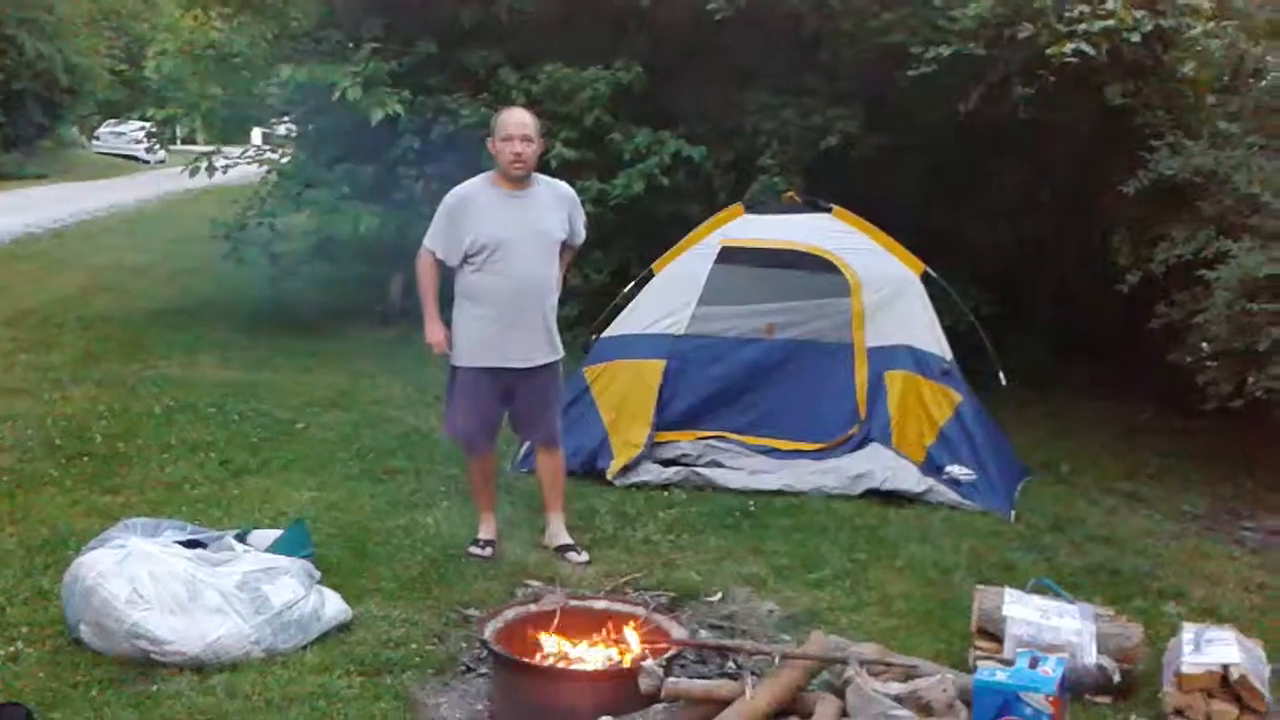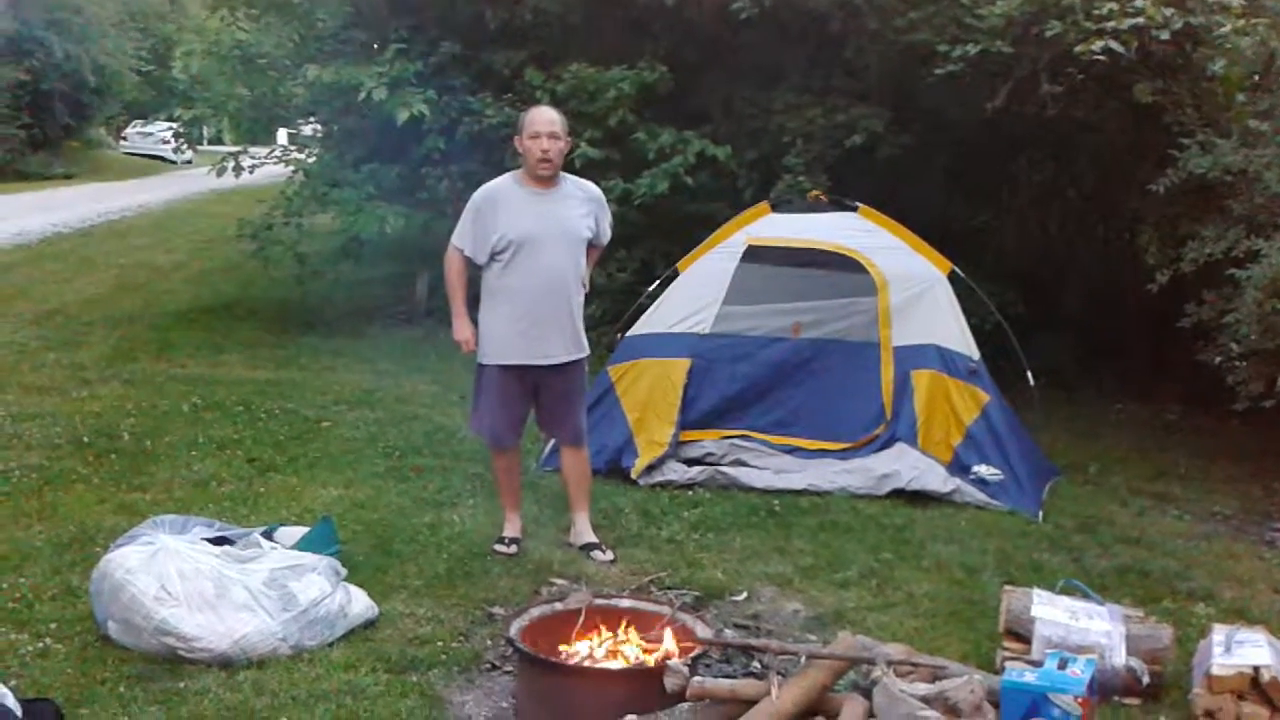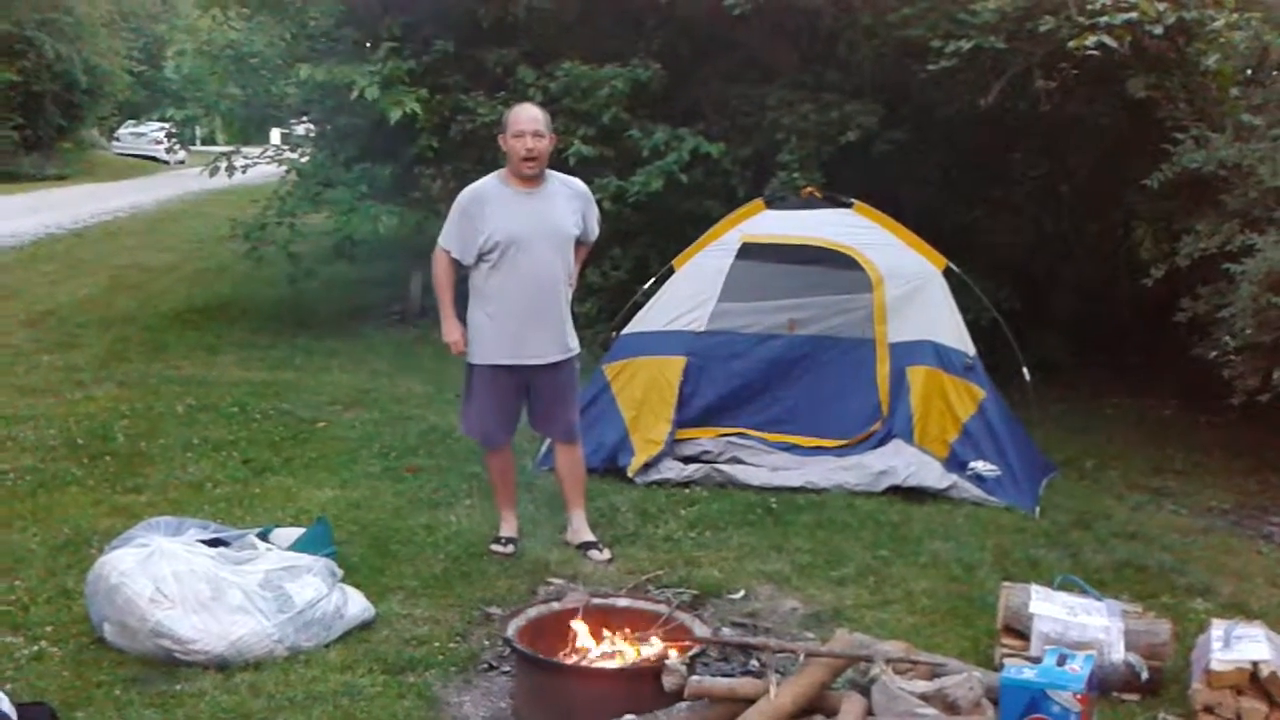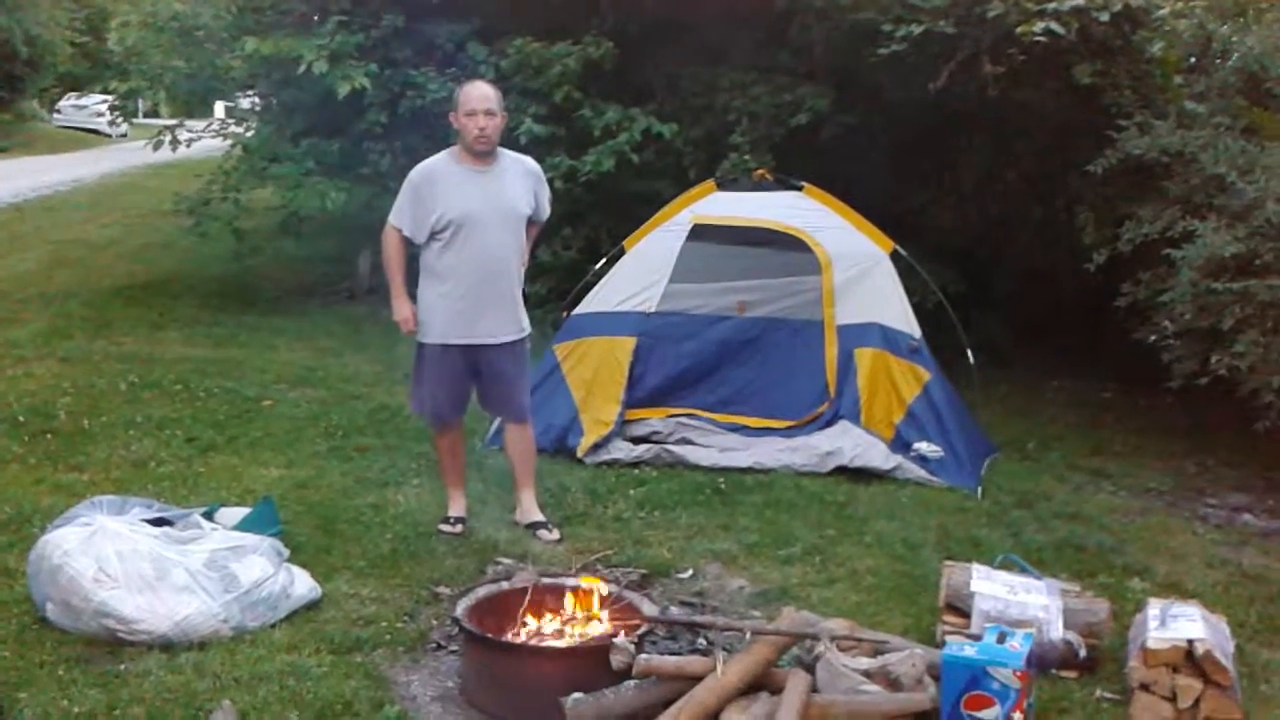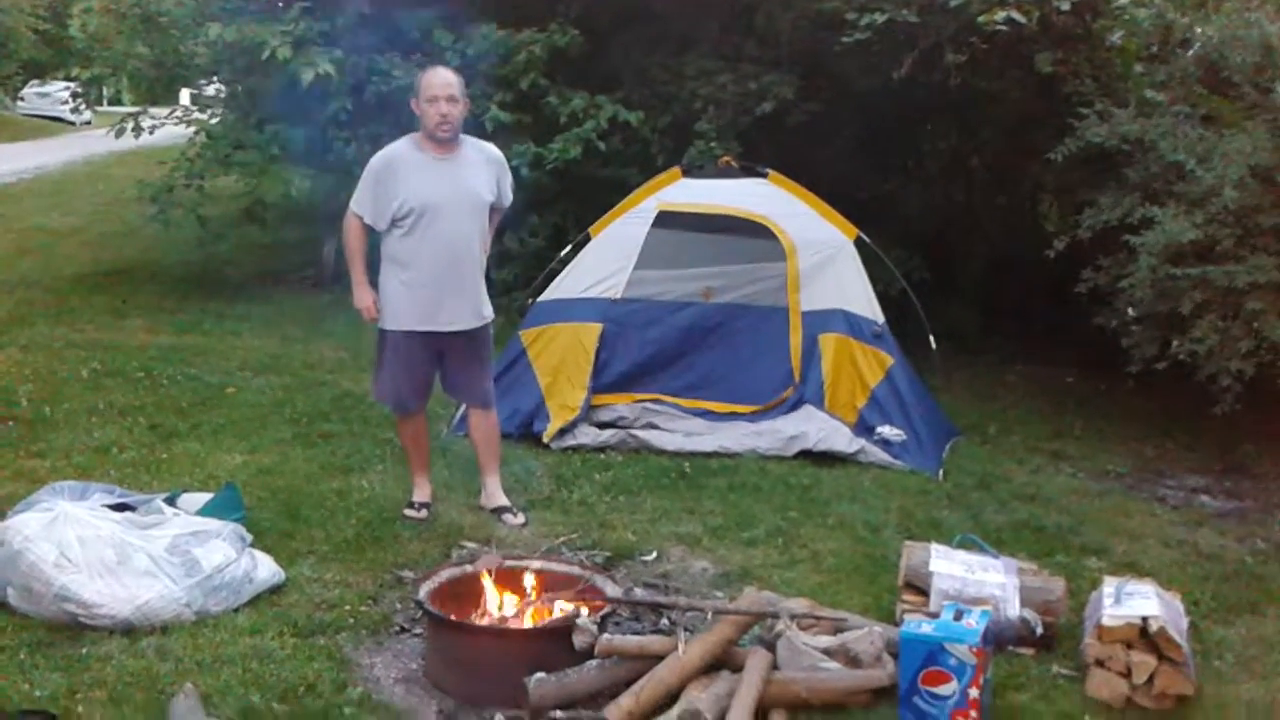
dt=1s
person 1, frame 1
left shoulder: (561, 196)
right shoulder: (464, 199)
right elbow: (428, 258)
right wrist: (432, 321)
left hip: (540, 348)
right hip: (478, 350)
left knee: (548, 439)
right knee: (478, 442)
left ankle: (556, 529)
right ankle: (486, 525)
person 1, frame 2
left shoulder: (588, 196)
right shoulder: (491, 197)
right elbow: (456, 256)
right wrist: (460, 318)
left hip: (566, 345)
right hip: (504, 347)
left knee: (572, 436)
right knee: (503, 439)
left ankle: (581, 526)
right ankle: (511, 522)
person 1, frame 3
left shoulder: (574, 193)
right shoulder: (477, 198)
right elbow: (443, 257)
right wrist: (448, 319)
left hip: (556, 344)
right hip: (493, 347)
left knee: (566, 433)
right knee: (495, 438)
left ankle: (578, 524)
right ankle: (507, 522)
person 1, frame 4
left shoulder: (526, 172)
right shoulder: (428, 176)
right elbow: (394, 235)
right wrist: (399, 298)
left hip: (507, 324)
right hip: (444, 327)
left knee: (517, 413)
right knee: (446, 418)
left ankle: (527, 505)
right ankle: (456, 501)
person 1, frame 5
left shoulder: (489, 158)
right shoulder: (389, 162)
right elbow: (354, 221)
right wrist: (360, 285)
left hip: (470, 311)
right hip: (406, 314)
left knee: (481, 399)
right knee: (408, 404)
left ankle: (492, 489)
right ankle: (420, 486)
